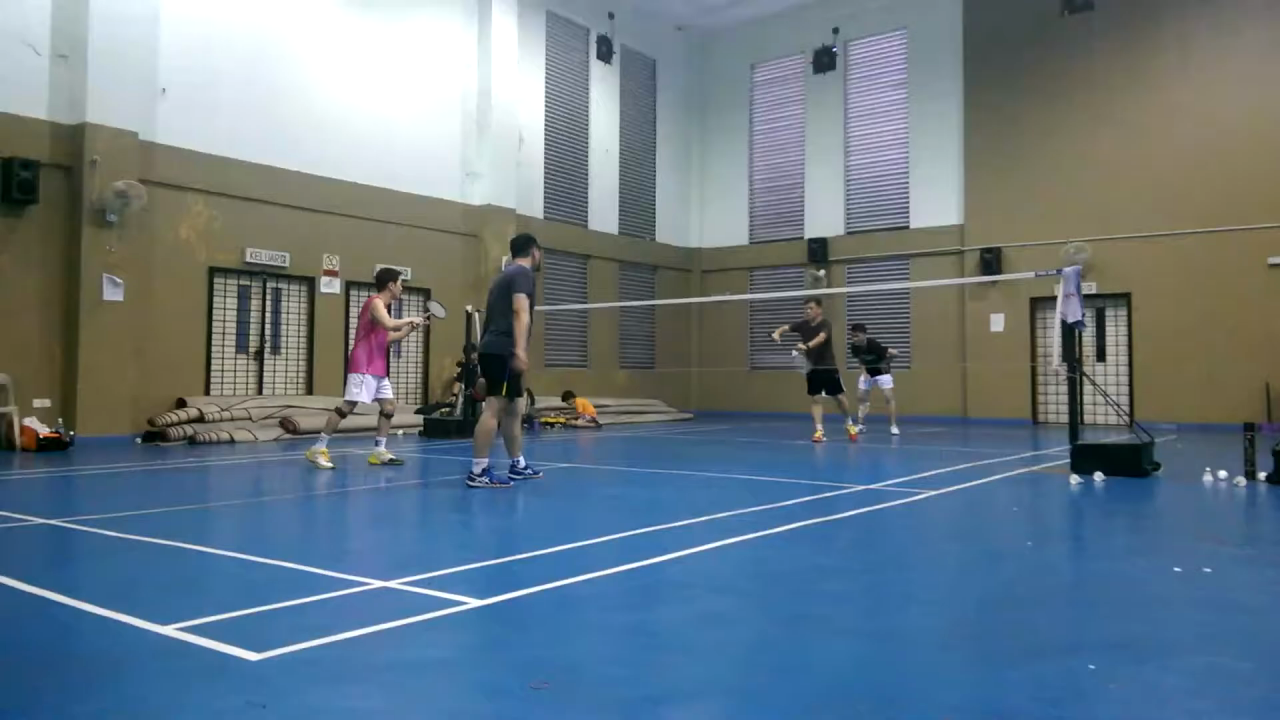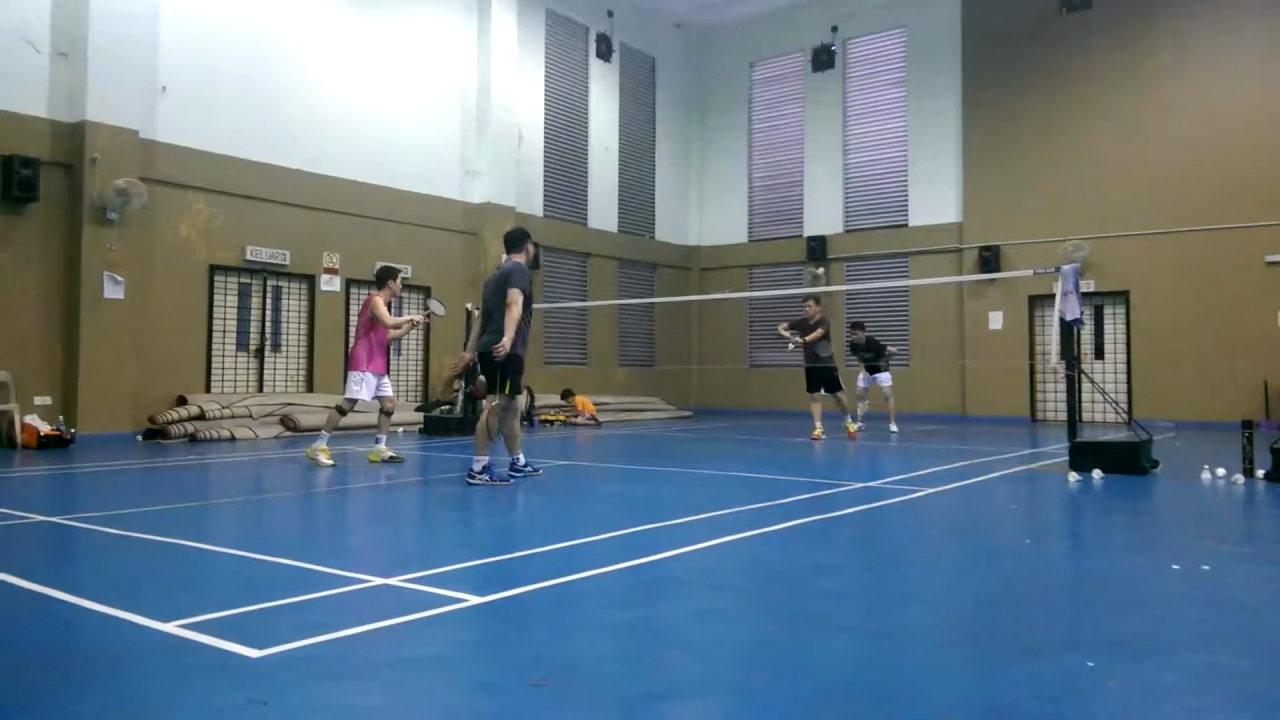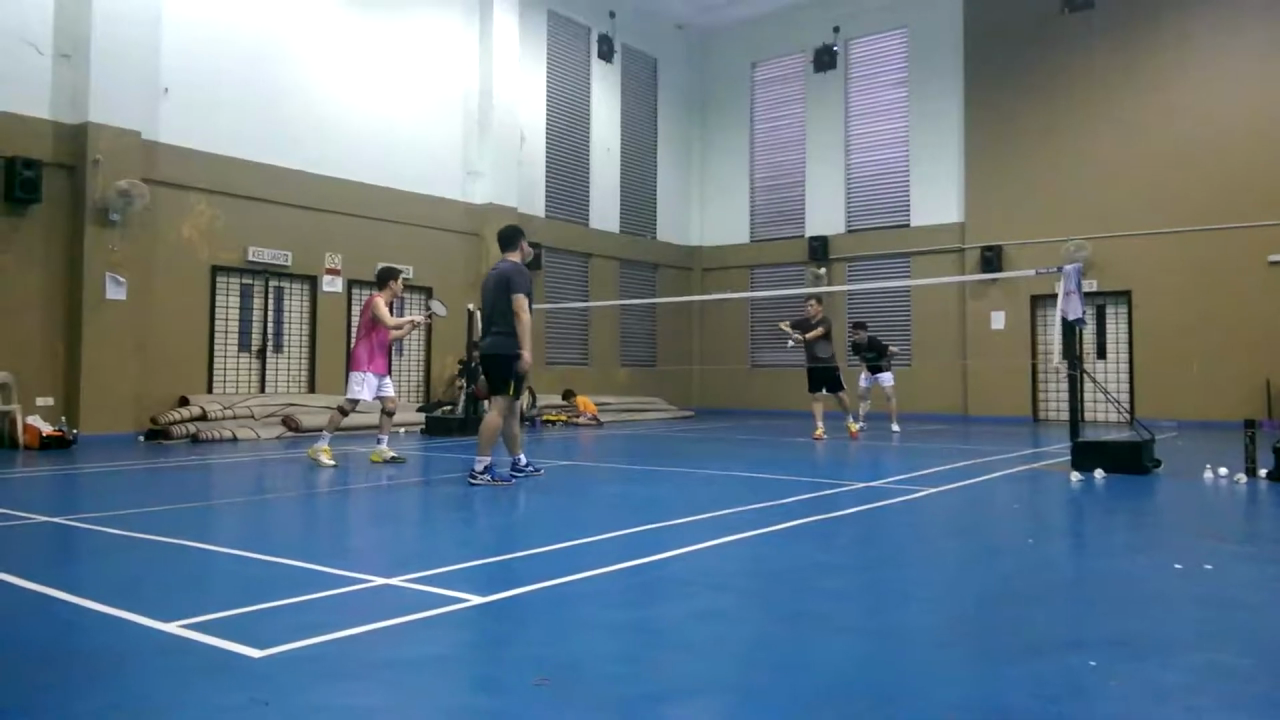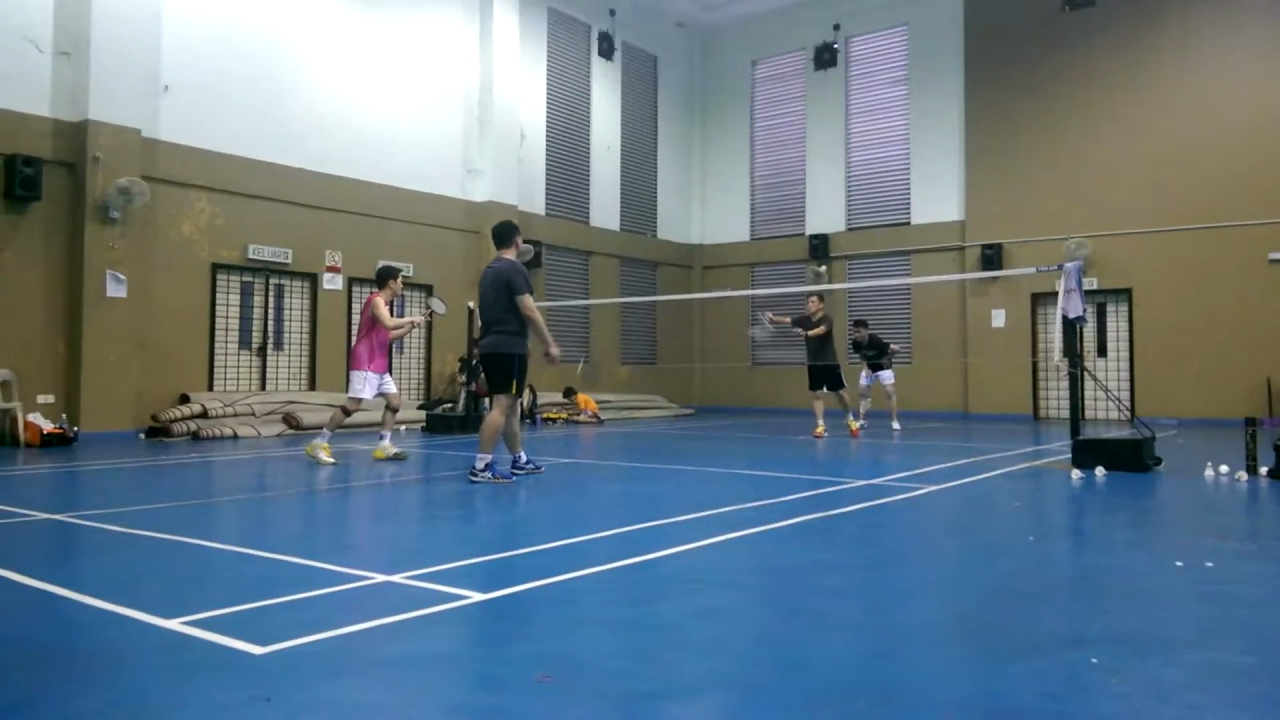
dt=0.2s
person 1, frame 1
left shoulder: (505, 276)
right shoulder: (523, 274)
right elbow: (521, 312)
right wrist: (520, 350)
left hip: (493, 351)
right hip: (504, 353)
left knee: (512, 409)
right knee: (494, 409)
left ankle: (518, 464)
right ankle: (478, 471)
person 1, frame 2
left shoulder: (499, 273)
right shoulder: (520, 270)
left elbow: (483, 317)
right elbow: (514, 305)
left wrist: (470, 351)
right wrist: (507, 339)
left hip: (491, 348)
right hip: (504, 350)
left knee: (511, 406)
right knee: (496, 406)
left ankle: (518, 462)
right ankle: (478, 469)
person 1, frame 3
left shoulder: (494, 273)
right shoulder: (518, 271)
right elbow: (521, 311)
right wrist: (526, 351)
left hip: (491, 348)
right hip: (507, 350)
left knee: (511, 407)
right knee: (499, 407)
left ankle: (519, 462)
right ankle: (480, 469)
person 1, frame 4
left shoulder: (488, 271)
right shoulder: (514, 269)
right elbow: (528, 311)
right wrist: (549, 345)
left hip: (490, 347)
right hip: (508, 348)
left knee: (510, 405)
right knee: (501, 405)
left ankle: (519, 460)
right ankle: (481, 467)
person 2, frame 1
left shoulder: (382, 306)
right shoulder: (375, 302)
left elbow: (387, 337)
right elbow: (389, 324)
left wrist: (410, 328)
right wrist: (410, 319)
left hip: (378, 369)
right hip: (363, 367)
left knee: (389, 406)
right knee: (347, 406)
left ankle: (379, 451)
right ankle: (318, 448)
person 2, frame 2
left shoulder: (382, 303)
right shoulder: (375, 300)
left elbow: (387, 335)
right elbow: (389, 322)
left wrist: (410, 326)
right wrist: (410, 317)
left hip: (378, 366)
right hip: (363, 365)
left knee: (389, 404)
right knee: (348, 404)
left ankle: (379, 449)
right ankle: (318, 446)
person 2, frame 3
left shoulder: (384, 305)
right shoulder: (376, 301)
left elbow: (388, 335)
right elbow: (389, 323)
left wrist: (412, 326)
right wrist: (410, 318)
left hip: (380, 367)
right hip: (364, 365)
left knee: (390, 404)
right knee: (349, 405)
left ankle: (381, 449)
right ankle: (320, 447)
person 2, frame 4
left shoulder: (383, 302)
right shoulder: (376, 300)
left elbow: (389, 334)
right elbow: (387, 324)
left wrist: (411, 325)
right wrist: (411, 320)
left hip: (379, 365)
right hip: (365, 364)
left knee: (394, 401)
right knee: (353, 405)
left ankle: (384, 446)
right ankle: (320, 444)
